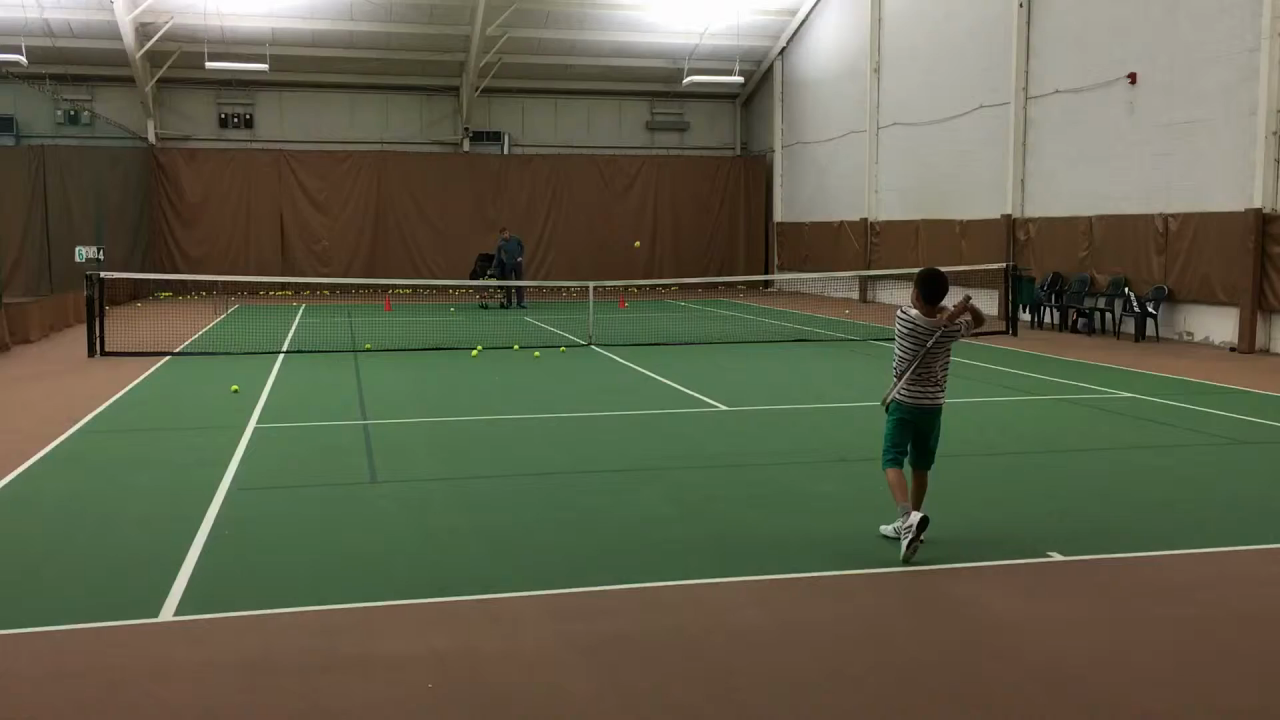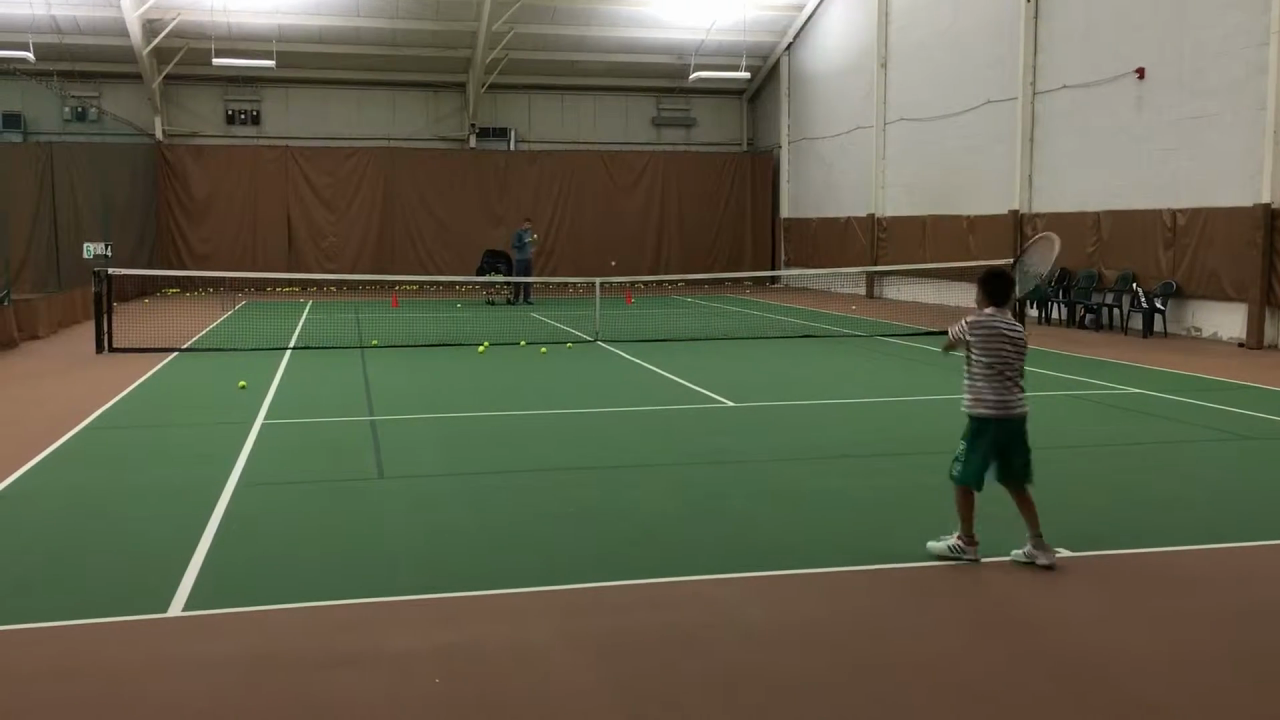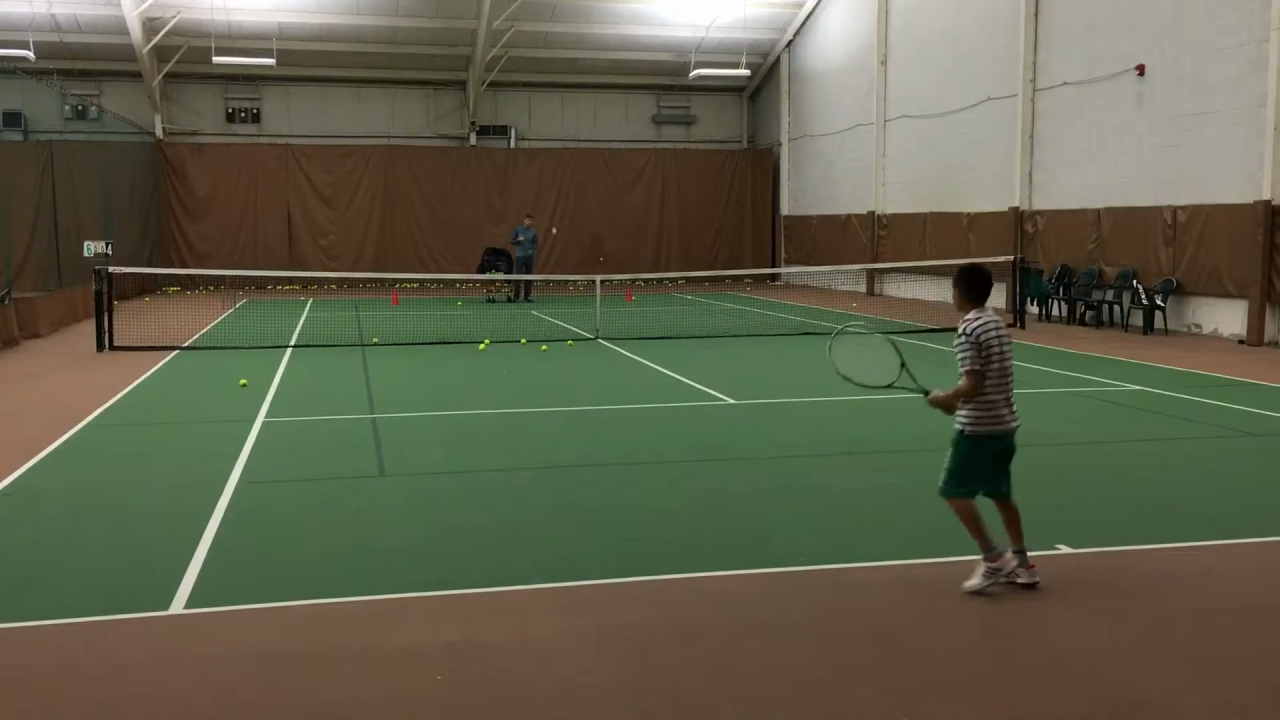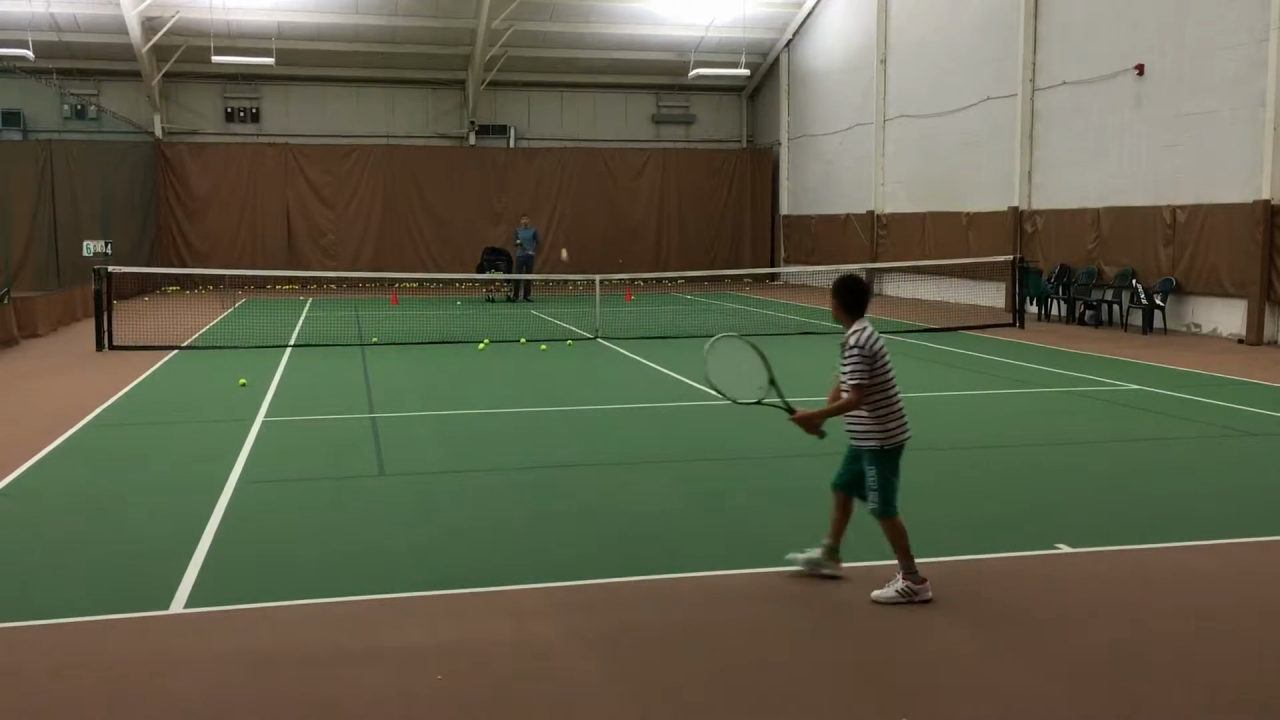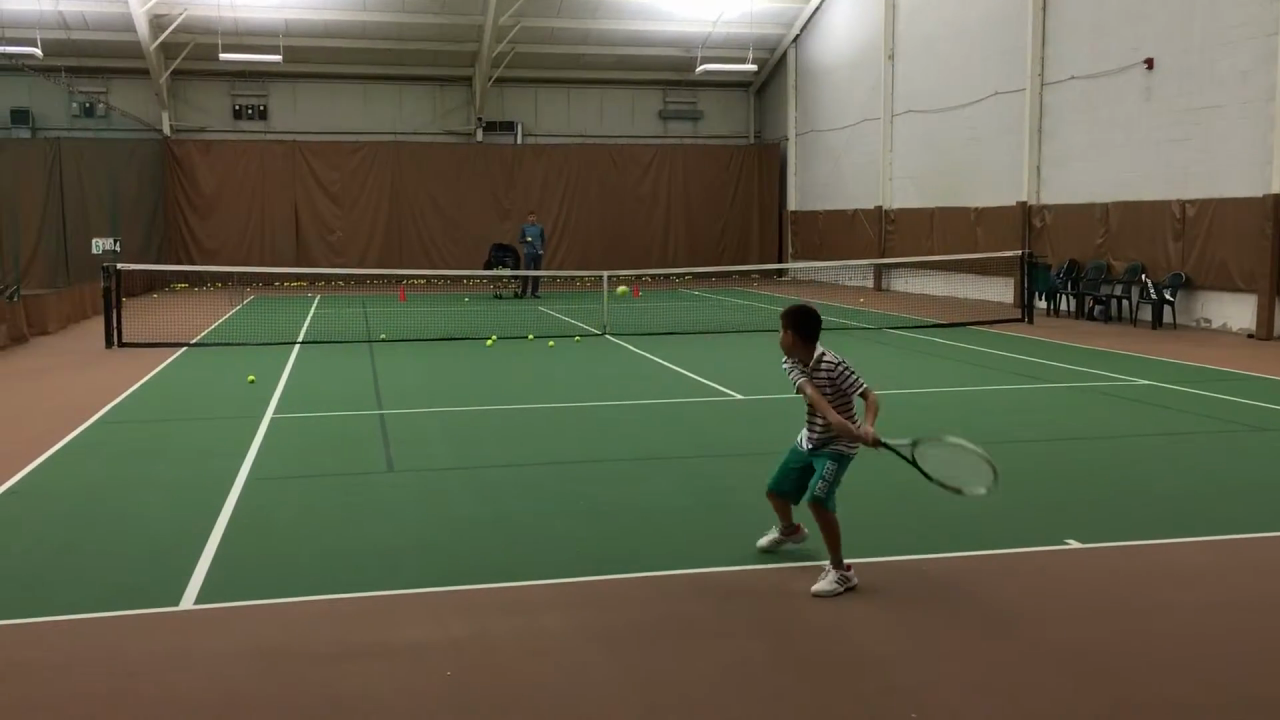
dt=0.7s
person 1, frame 1
left shoulder: (903, 316)
right shoulder: (950, 328)
right elbow: (979, 322)
left wrist: (948, 312)
right wrist: (967, 307)
left hip: (904, 403)
right hip: (933, 405)
left knee: (892, 462)
right knee: (921, 467)
left ankle: (908, 516)
right ankle: (909, 520)
person 1, frame 2
left shoulder: (974, 324)
right shoulder: (1018, 331)
left elbow: (947, 345)
left hip: (987, 415)
right hip: (1016, 414)
left knee: (963, 478)
right knee: (1014, 481)
left ankle: (966, 541)
right ankle: (1038, 546)
person 1, frame 3
left shoulder: (968, 331)
right shoulder: (998, 325)
left elbow: (973, 385)
left wrist: (944, 399)
right wrist: (957, 400)
left hip: (978, 426)
right hip: (1004, 422)
left knee: (955, 492)
right knee: (1001, 494)
left ankle: (993, 558)
right ankle: (1021, 563)
person 1, frame 4
left shoulder: (857, 342)
right shoulder: (859, 335)
left elbow: (857, 398)
right elbow: (843, 385)
left wrist: (815, 415)
right wrist: (820, 415)
left hip: (880, 437)
right hip: (866, 436)
left knee: (882, 508)
right knee: (842, 489)
left ankle: (913, 581)
right ankle: (829, 555)
person 1, frame 5
left shoulder: (834, 365)
right shoulder: (790, 363)
left elbow: (870, 397)
right elbow: (814, 396)
left wrist: (867, 426)
right wrist: (843, 423)
left hip: (837, 447)
right hip: (809, 442)
left knee: (818, 501)
right knee: (775, 490)
left ankle: (840, 570)
right ankle: (789, 530)
